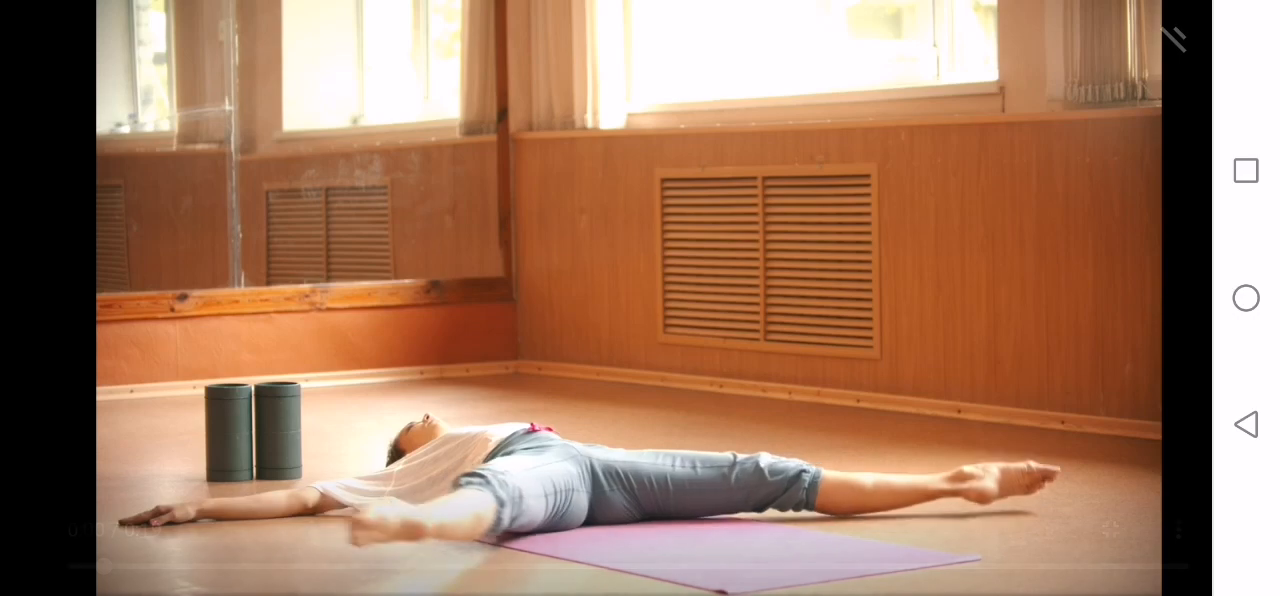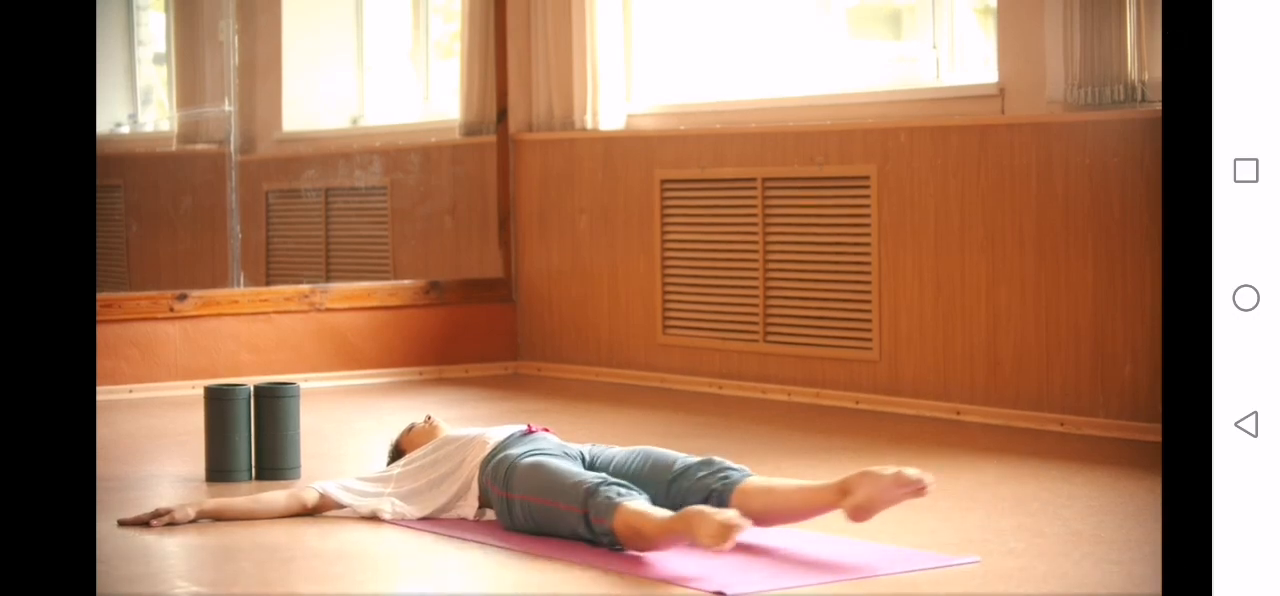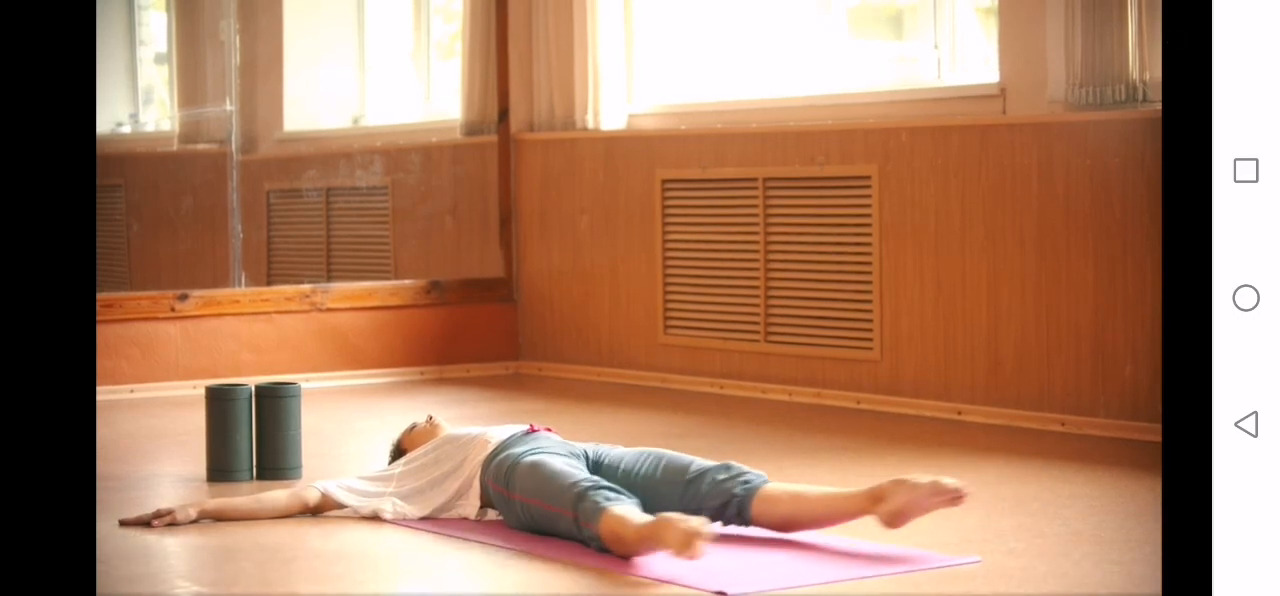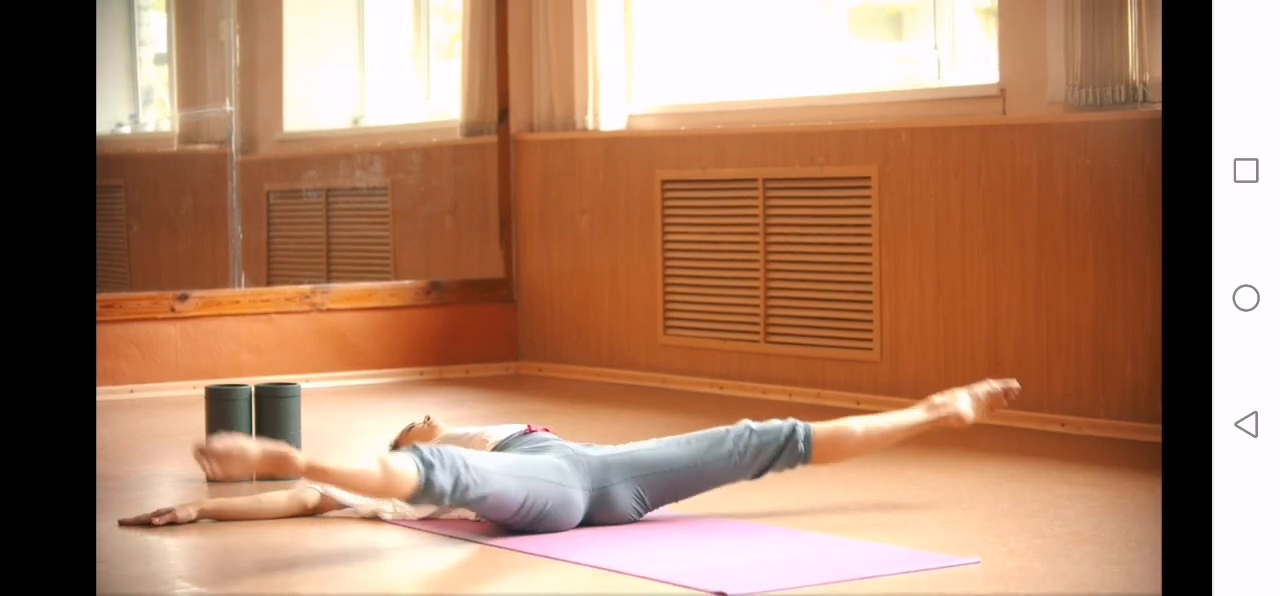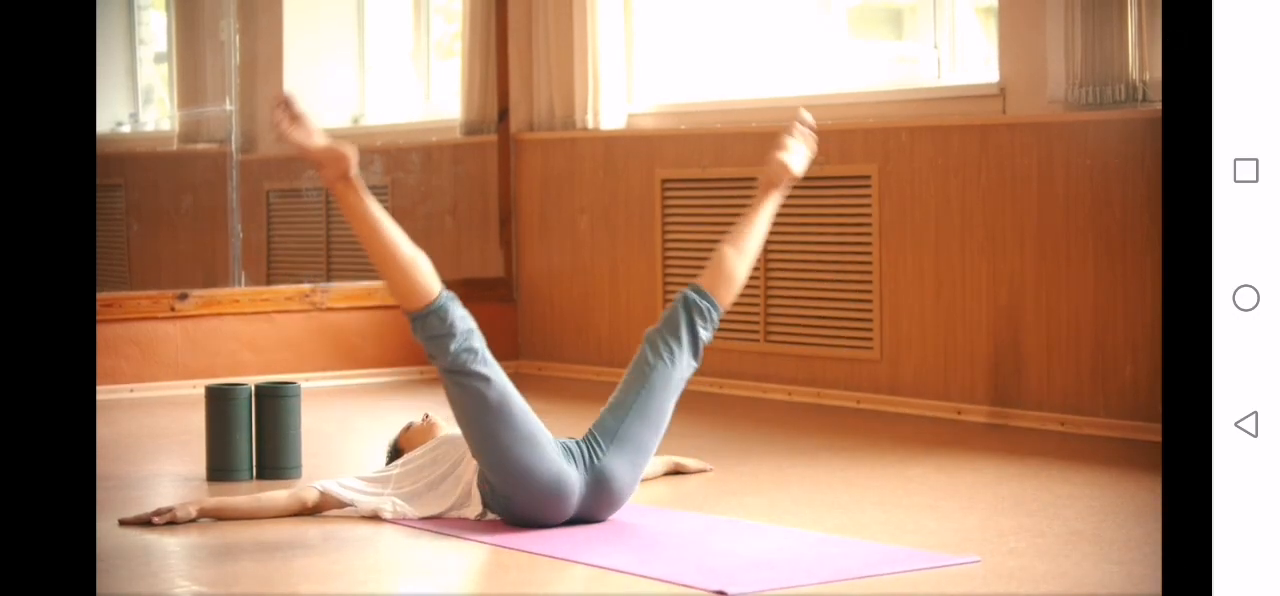
dt=1s
person 1, frame 1
left shoulder: (464, 448)
right shoulder: (393, 478)
right elbow: (300, 496)
right wrist: (198, 507)
left hip: (589, 465)
right hip: (532, 473)
left knee: (771, 476)
right knee: (495, 499)
person 1, frame 2
left shoulder: (462, 445)
right shoulder: (392, 479)
right elbow: (296, 498)
right wrist: (198, 509)
left hip: (567, 451)
right hip: (514, 469)
left knee: (707, 477)
right knee: (612, 502)
left ankle: (846, 489)
person 1, frame 3
left shoulder: (474, 441)
right shoulder: (397, 477)
right elbow: (301, 498)
right wrist: (199, 509)
left hip: (572, 453)
right hip: (519, 470)
left knee: (721, 484)
right knee: (607, 509)
left ankle: (875, 497)
person 1, frame 4
left shoulder: (454, 450)
right shoulder: (420, 461)
right elbow: (303, 502)
right wrist: (204, 508)
left hip: (584, 469)
right hip: (548, 481)
left knee: (770, 440)
person 1, frame 5
left shoulder: (473, 452)
right shoulder: (406, 476)
right elbow: (302, 496)
left wrist: (660, 457)
right wrist: (199, 507)
left hip: (590, 481)
right hip: (538, 489)
left knee: (687, 320)
right knee: (448, 330)
